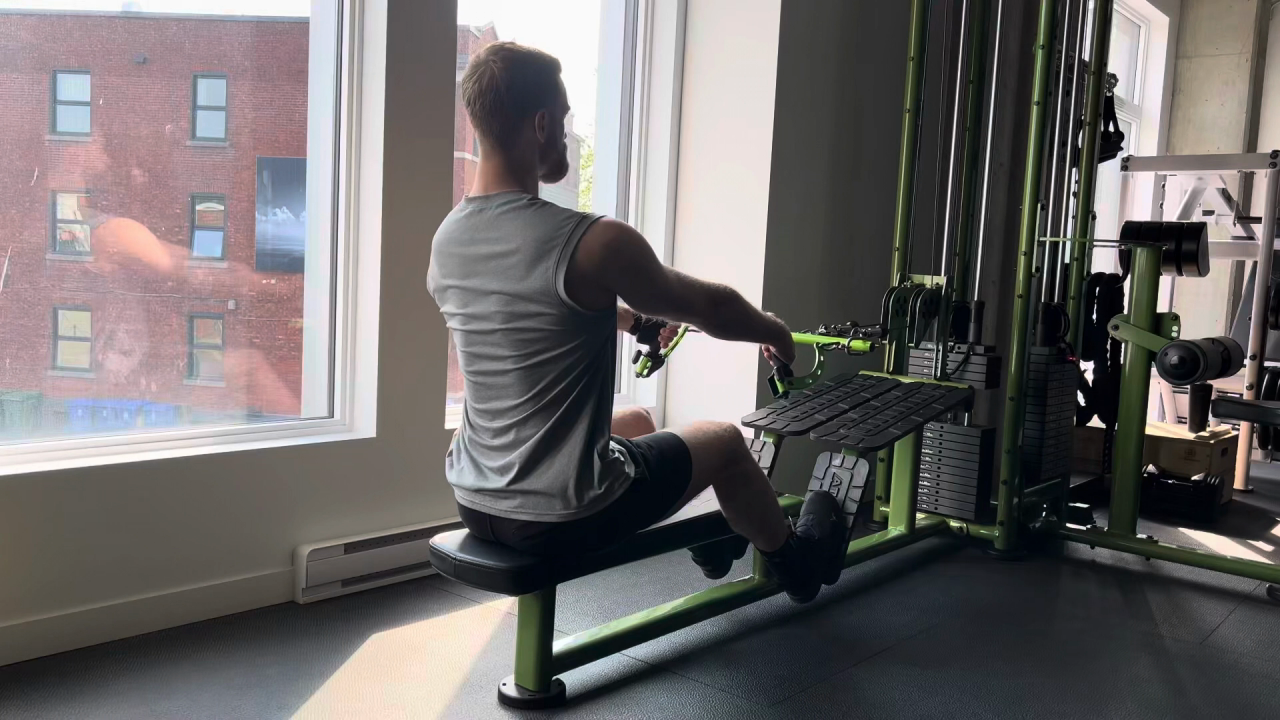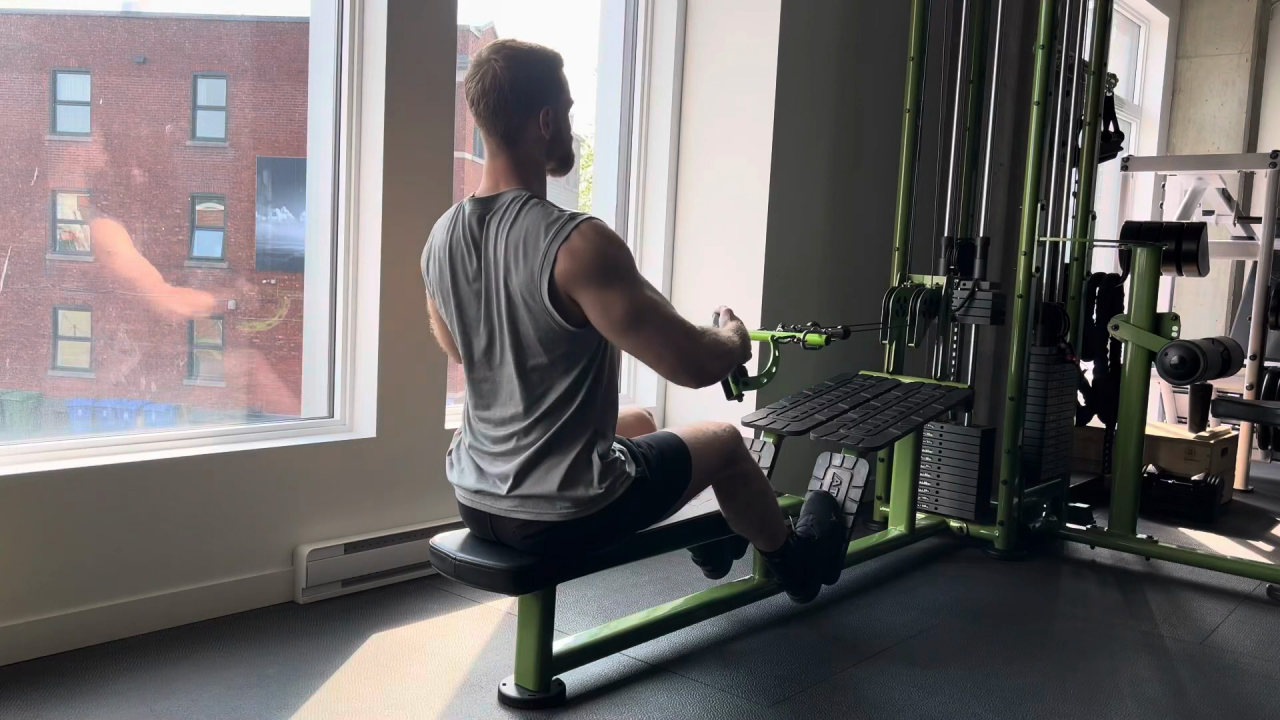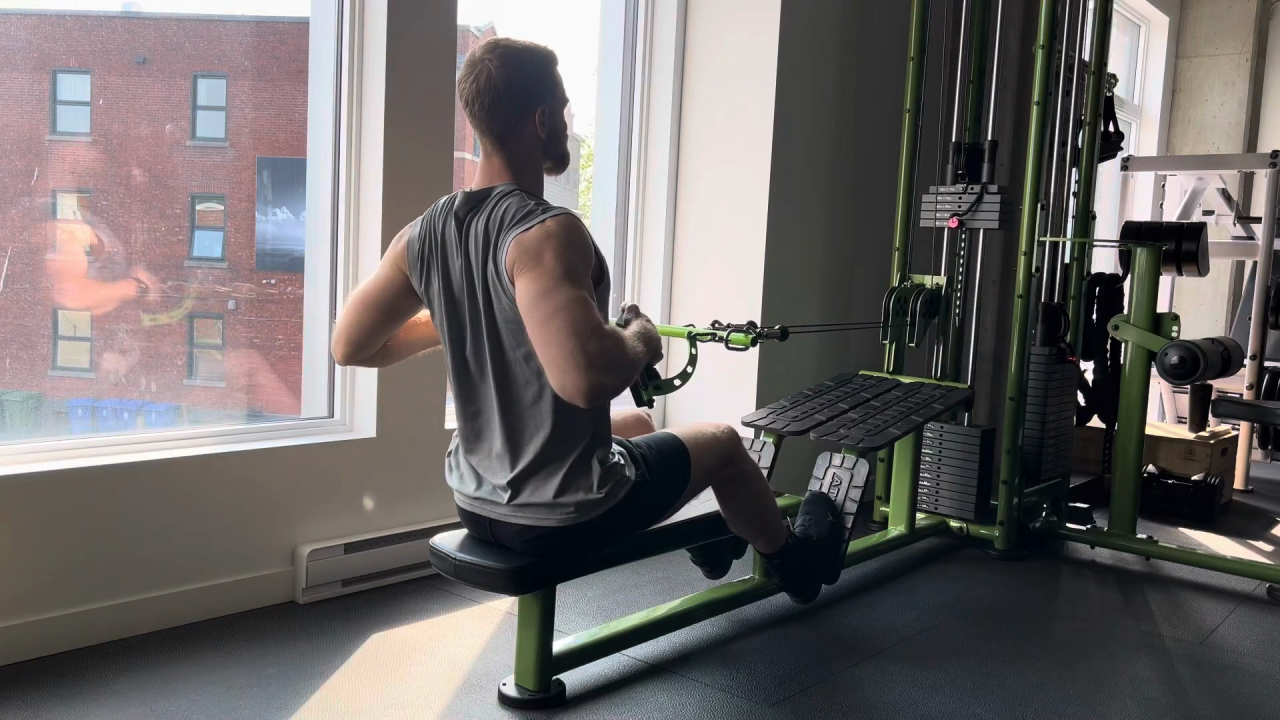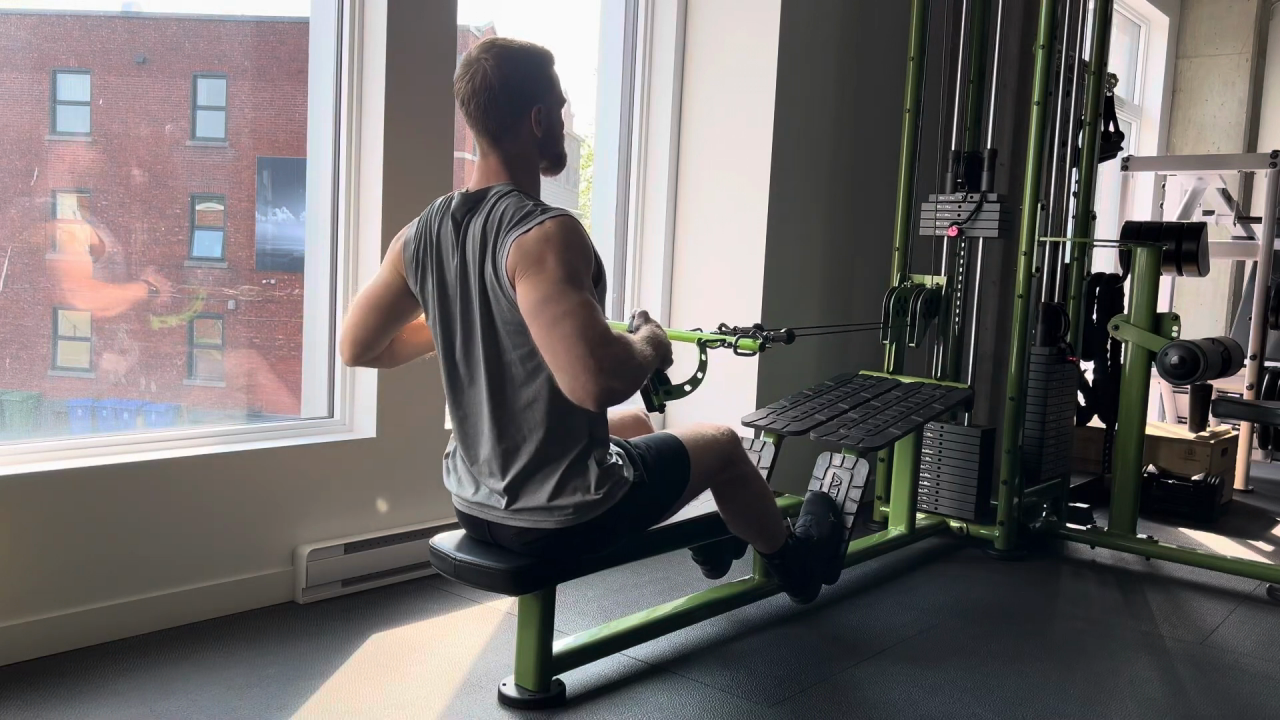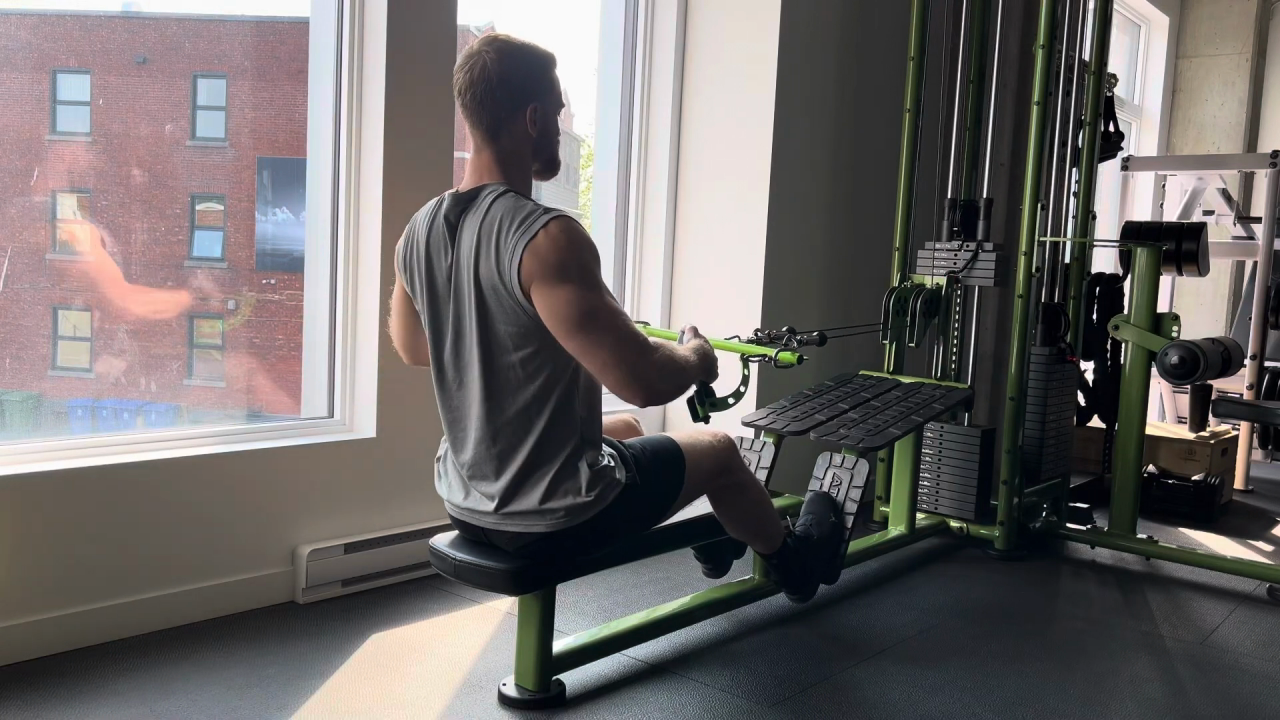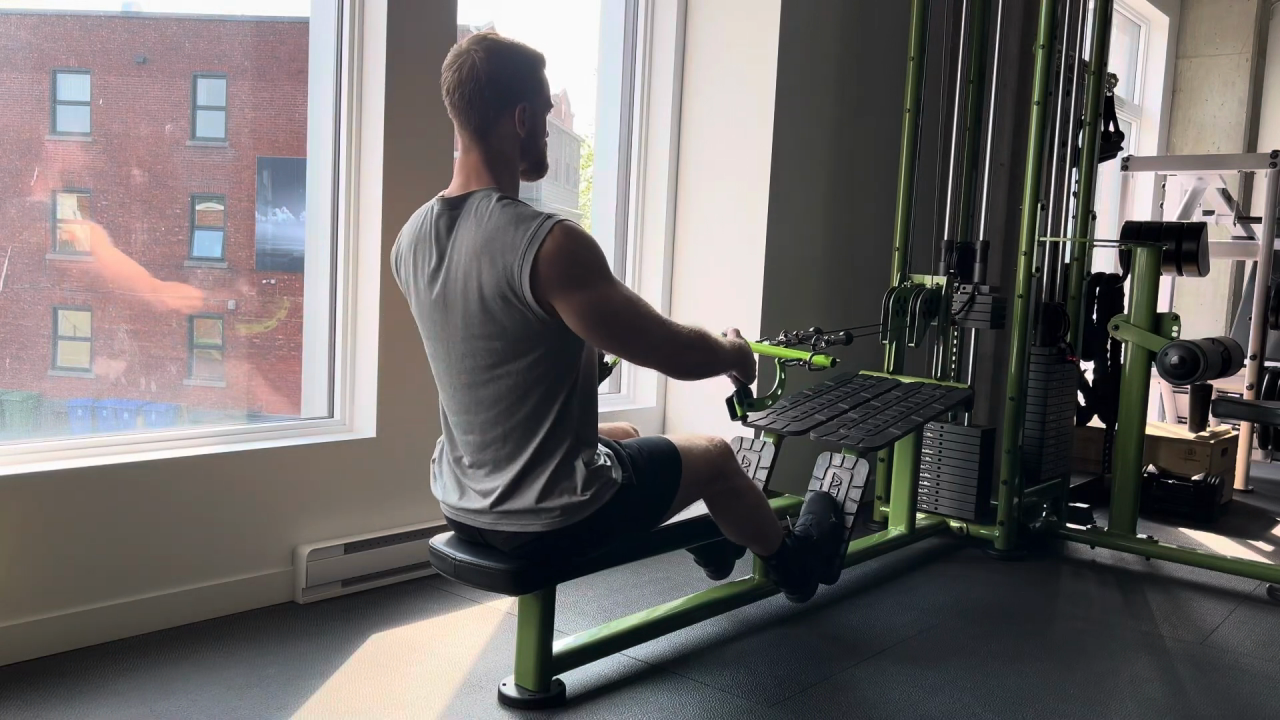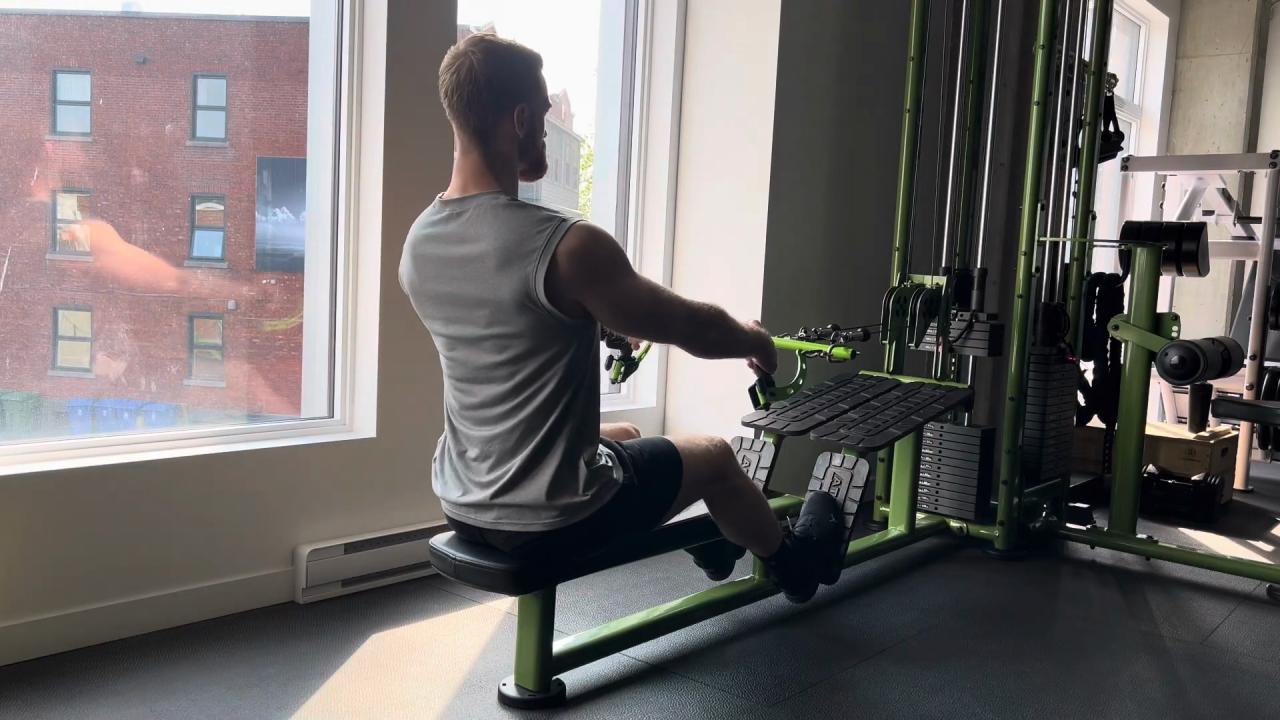
dt=0.7s
person 1, frame 1
left shoulder: (447, 240)
right shoulder: (592, 244)
right elbow: (713, 308)
left wrist: (629, 317)
right wrist: (774, 333)
left hip: (475, 503)
right hip: (566, 519)
left knee: (636, 422)
right knee: (724, 439)
right ankle: (799, 560)
person 1, frame 2
left shoulder: (441, 239)
right shoulder: (577, 244)
right elbow: (696, 364)
right wrist: (736, 339)
left hip: (477, 502)
right hip: (567, 515)
left knee: (637, 424)
right knee: (724, 441)
right ankle: (798, 561)
person 1, frame 3
left shoulder: (423, 236)
right shoulder: (547, 235)
left elbow: (350, 345)
right elbow: (587, 378)
right wrist: (641, 338)
left hip: (477, 503)
right hip: (566, 517)
left knee: (636, 424)
right knee: (722, 441)
left ankle: (709, 540)
right ankle: (796, 560)
person 1, frame 4
left shoulder: (420, 235)
right shoulder: (544, 236)
left elbow: (356, 347)
right elbow: (598, 381)
right wrist: (650, 343)
left hip: (474, 505)
right hip: (564, 519)
left knee: (633, 426)
right knee: (721, 444)
left ankle: (710, 540)
right ankle: (795, 562)
person 1, frame 5
left shoulder: (418, 233)
right shoulder: (547, 239)
right elbow: (644, 381)
right wrist: (696, 358)
left hip: (466, 503)
right hip: (555, 519)
left knee: (622, 429)
right knee: (718, 449)
left ankle: (714, 539)
right ankle: (796, 561)
person 1, frame 6
left shoulder: (412, 239)
right shoulder: (549, 245)
right elbow: (677, 355)
right wrist: (734, 353)
left hip: (461, 504)
right hip: (550, 520)
left knee: (623, 435)
right knee: (713, 455)
left ankle: (710, 541)
right ankle: (794, 562)
person 1, frame 7
left shoulder: (419, 244)
right shoulder: (564, 248)
right elbow: (695, 329)
right wrist: (755, 341)
left hip: (461, 505)
right hip: (551, 520)
left knee: (624, 434)
right knee: (714, 455)
right ankle: (795, 561)
